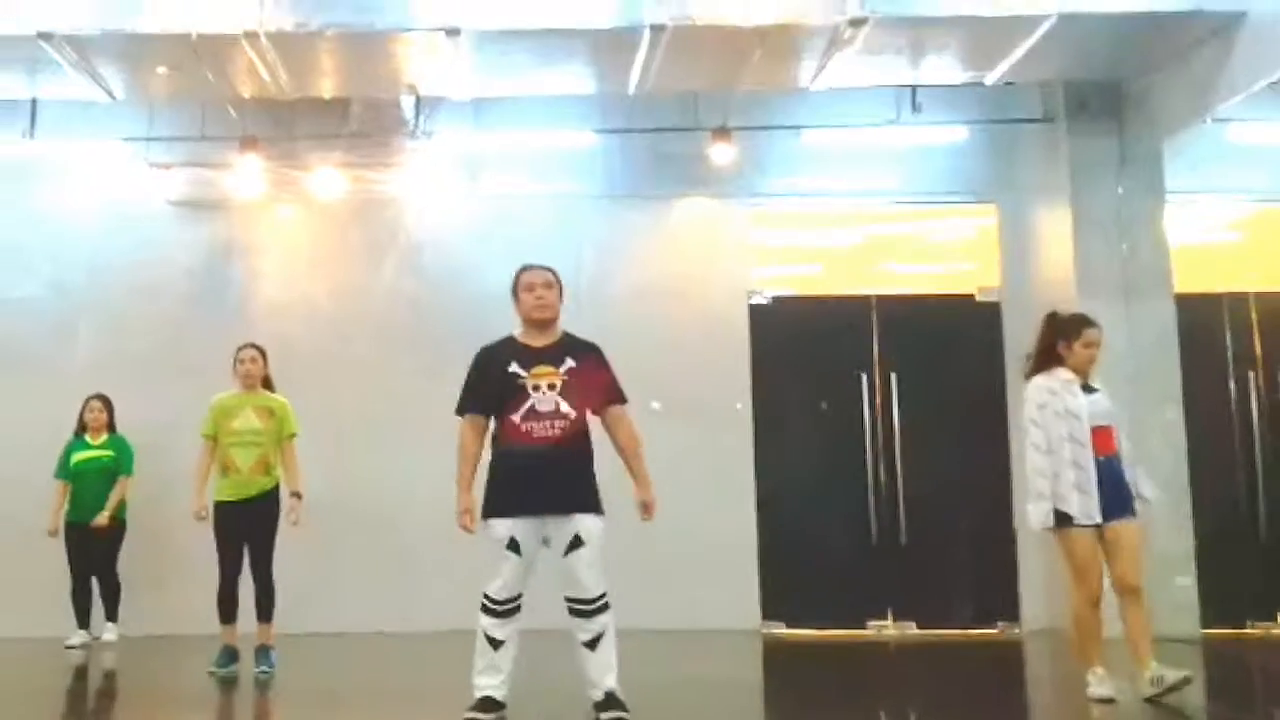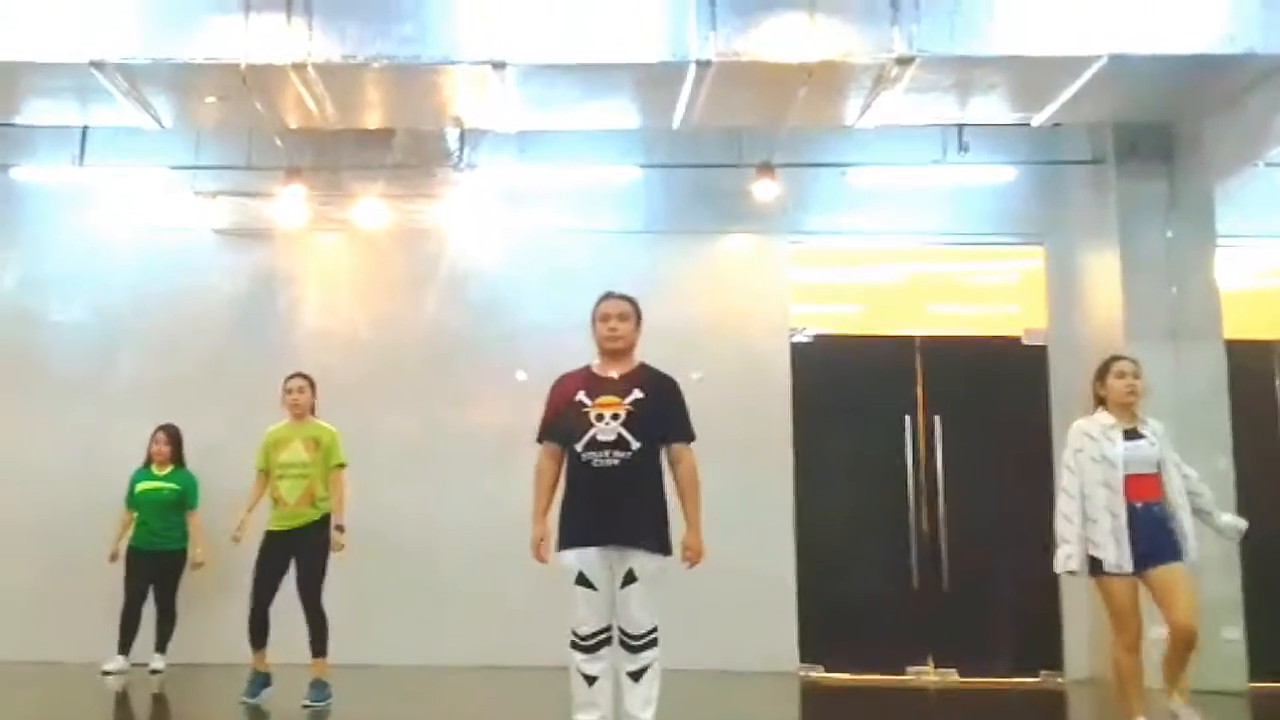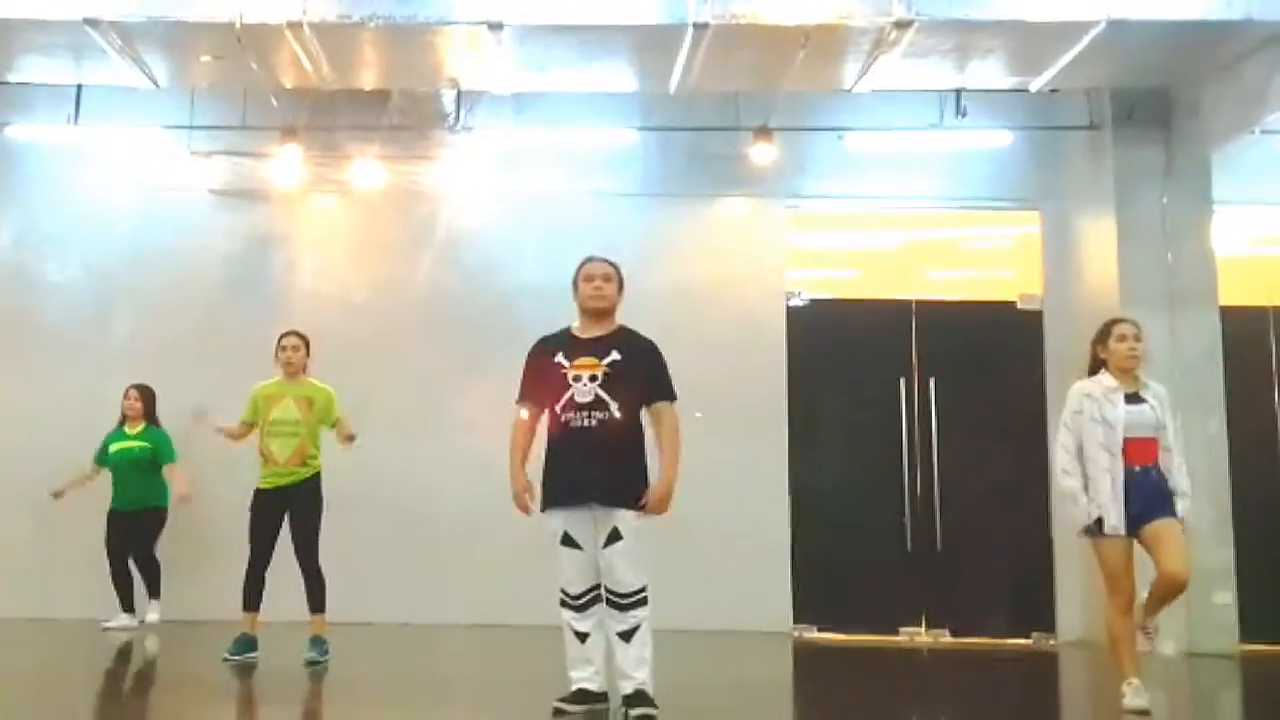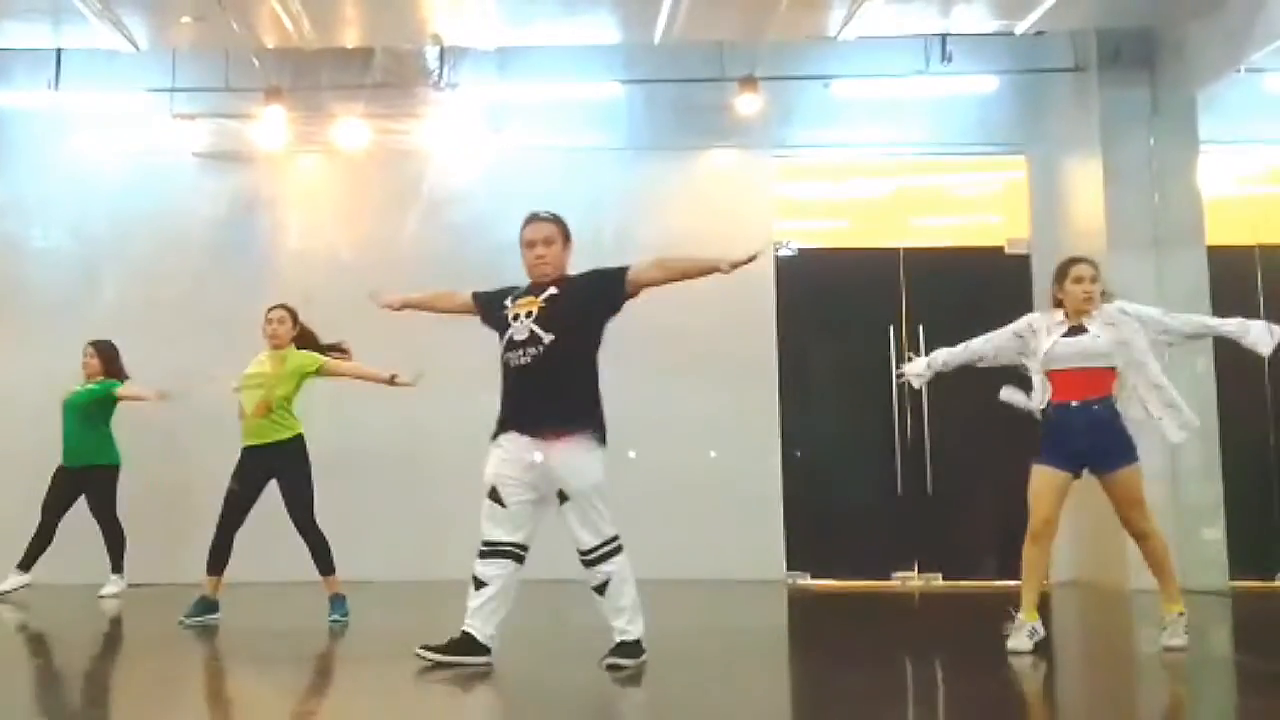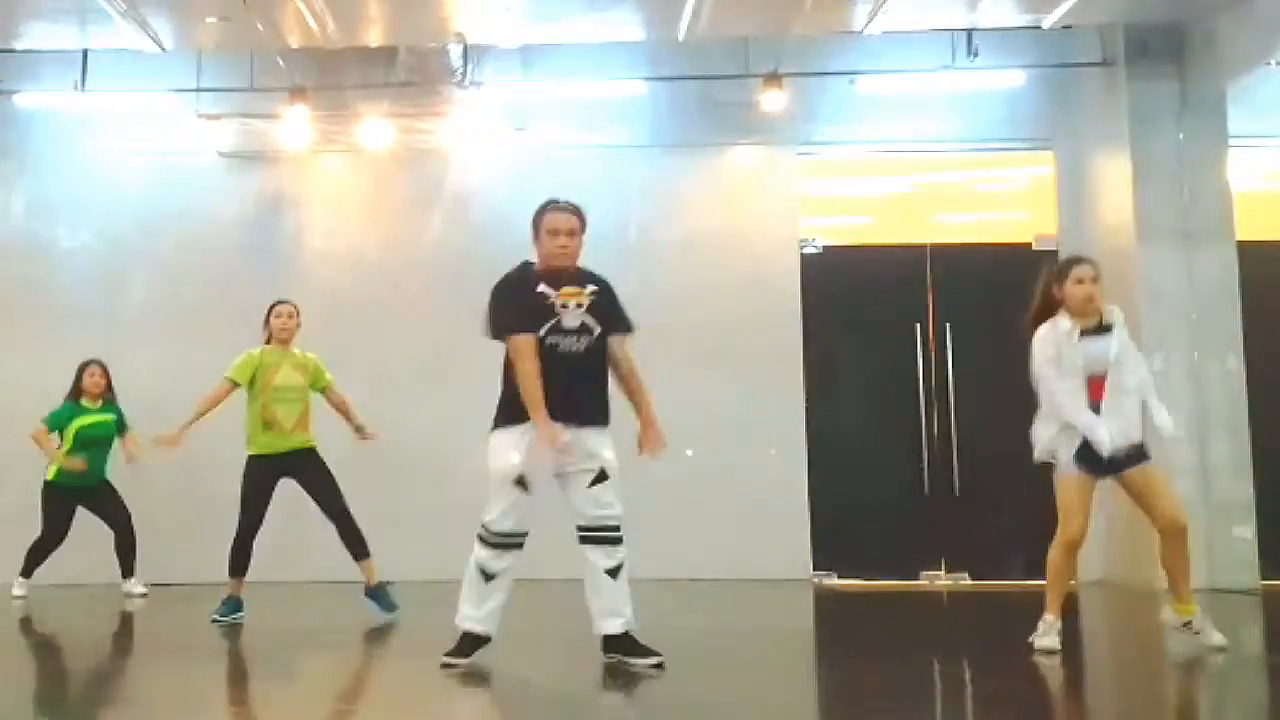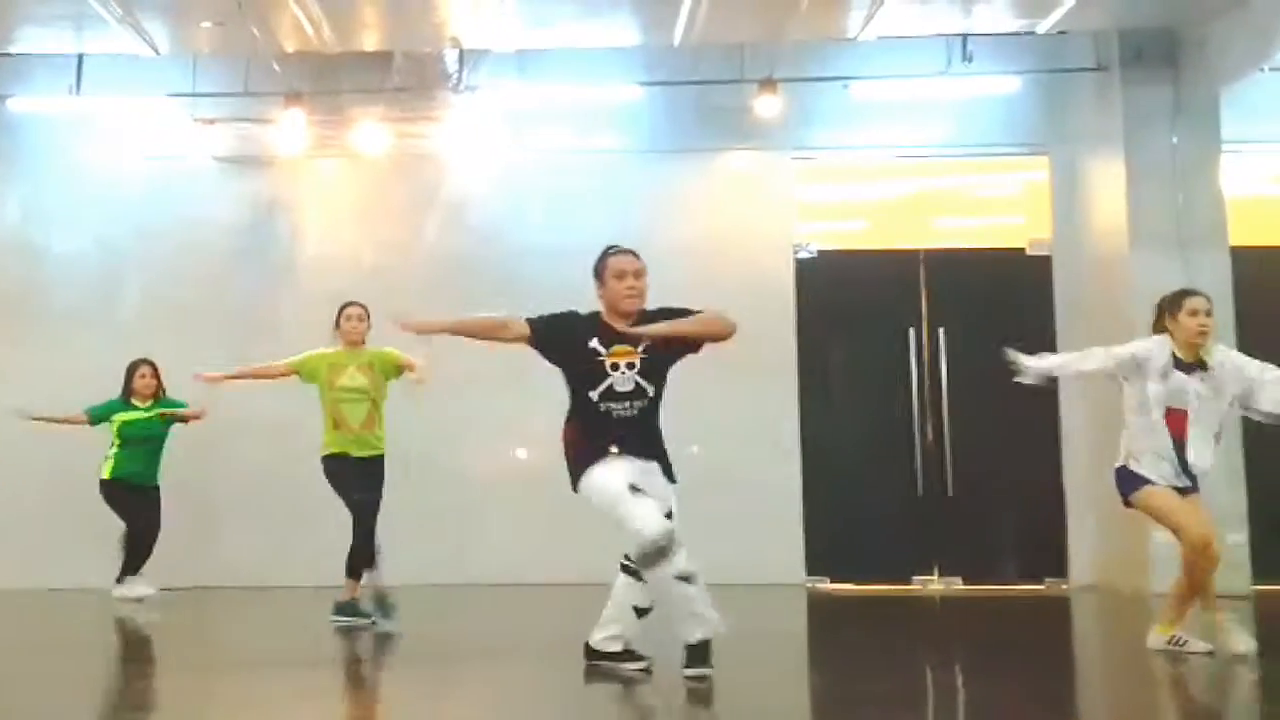
dt=0.7s
person 1, frame 1
left shoulder: (586, 355)
right shoulder: (493, 358)
left elbow: (617, 420)
right elbow: (472, 427)
left wrist: (642, 482)
right wrist: (465, 491)
left hip: (576, 497)
right hip: (511, 499)
left knee: (589, 595)
right knee: (502, 594)
person 1, frame 2
left shoulder: (660, 387)
right shoulder: (567, 387)
left elbow: (681, 459)
right elbow: (550, 456)
left wrist: (693, 527)
right wrist: (539, 520)
left hip: (641, 531)
right hip: (581, 531)
left knee: (637, 630)
right knee: (588, 632)
person 1, frame 3
left shoulder: (639, 349)
right shoulder: (548, 349)
left elbow: (663, 412)
right elbow: (528, 411)
left wrist: (667, 474)
right wrist: (519, 470)
left hip: (623, 489)
right hip: (565, 489)
left knee: (626, 589)
right knee: (576, 591)
person 1, frame 4
left shoulder: (590, 287)
right shoulder: (508, 299)
left elbow: (648, 273)
right elbow: (460, 301)
left wrist: (716, 265)
right wrist: (406, 301)
left hip: (573, 435)
right hip: (514, 436)
left knee: (595, 539)
right knee: (498, 539)
left ankle: (629, 637)
right ankle: (476, 638)
person 1, frame 5
left shoulder: (597, 288)
right shoulder: (516, 284)
left elbow: (619, 353)
right elbow: (522, 351)
left wrist: (647, 420)
right wrist: (542, 421)
left hip: (589, 426)
right hip: (526, 426)
left knee: (603, 527)
right knee: (502, 529)
left ankle: (615, 634)
right ankle: (474, 631)
person 1, frame 6
left shoulder: (663, 324)
right shoulder: (569, 327)
left elbow: (725, 327)
right elbow: (507, 327)
left wrist: (668, 331)
right wrist: (436, 327)
left hip: (651, 463)
right hip: (600, 461)
left knee: (644, 561)
right knee: (655, 536)
left ankle: (607, 644)
right ankle: (698, 636)
person 2, frame 1
left shoulder: (1097, 388)
right shoulder: (1042, 387)
right elbow: (1039, 447)
left wrist: (1140, 485)
right wrist: (1041, 502)
left hip: (1114, 483)
right hip: (1074, 491)
left knee: (1131, 583)
right knee: (1088, 588)
left ankle: (1150, 672)
right ankle: (1095, 672)
person 2, frame 2
left shoulder: (1154, 430)
right shoulder: (1084, 432)
left elbow: (1183, 478)
right elbow: (1071, 491)
left wrist: (1219, 518)
right wrist: (1069, 546)
left hip: (1158, 529)
right hip: (1112, 535)
left knee: (1185, 626)
right knee: (1128, 637)
person 2, frame 3
left shoulder: (1157, 393)
right shoulder: (1085, 393)
left elbow: (1172, 447)
right elbow: (1066, 452)
left wrist: (1182, 493)
right wrist: (1080, 503)
left hip: (1155, 491)
right hip: (1110, 498)
left knee: (1178, 573)
right knee: (1120, 597)
left ankle: (1147, 619)
right ankle: (1131, 682)
person 2, frame 4
left shoulder: (1120, 317)
right shoulder: (1036, 326)
left elbow: (1178, 323)
right elbow: (985, 345)
left wrist: (1248, 329)
right wrist: (929, 363)
left hip: (1106, 428)
right hip: (1058, 431)
left knee: (1140, 526)
right knee: (1039, 527)
left ankle: (1175, 612)
right ankle: (1027, 620)
person 2, frame 5
left shoulder: (1114, 322)
right shoulder: (1049, 336)
left elbow: (1134, 375)
right elbow: (1051, 393)
left wrist: (1159, 411)
right wrist: (1088, 426)
left hip: (1123, 436)
right hip: (1076, 440)
left knee: (1174, 522)
right knee: (1071, 534)
left ankle: (1185, 611)
right ankle: (1050, 621)
person 2, frame 6
left shoulder: (1222, 361)
right shoulder: (1149, 352)
right elbow: (1094, 359)
right wrist: (1036, 365)
left hip: (1183, 471)
right hip: (1141, 470)
left knee: (1206, 554)
right knee: (1201, 537)
left ankle: (1168, 629)
right ankle: (1219, 618)
person 3, frame 1
left shoulder: (278, 406)
right shoulder: (219, 405)
left elbow: (287, 454)
right elbow: (208, 453)
left wrist: (295, 493)
right wrist: (199, 494)
left hip: (264, 497)
right hip: (226, 499)
left knee: (261, 572)
right knee: (228, 572)
left ankle: (263, 647)
right ankle: (229, 647)
person 3, frame 2
left shoulder: (327, 435)
right shoulder: (272, 436)
left elbow: (336, 484)
right elbow: (261, 482)
left wrist: (338, 525)
right wrist: (244, 515)
left hip: (313, 527)
right hip: (277, 528)
left knee: (311, 601)
right knee: (259, 600)
left ankle: (320, 682)
right ankle: (260, 672)
person 3, frame 3
left shoulder: (320, 394)
right shoulder: (262, 393)
left elbow: (341, 426)
right elbow: (242, 432)
left wrist: (345, 435)
right wrist: (221, 428)
left hip: (305, 484)
right hip: (267, 486)
left knee: (307, 559)
right knee: (257, 561)
left ankle: (318, 639)
right ankle: (247, 638)
person 3, frame 4
left shoulder: (300, 358)
right shoulder: (260, 360)
left elbow: (342, 367)
left wrist: (390, 378)
right wrist: (239, 385)
left hip: (286, 446)
right hip: (253, 451)
left knee: (305, 524)
right knee: (227, 523)
left ankle: (336, 596)
right ankle: (208, 600)
person 3, frame 5
left shoulder: (310, 362)
right shoulder: (254, 360)
left elbow: (334, 396)
right elbow: (219, 394)
left wrist: (358, 425)
right wrist: (184, 428)
left hip: (303, 452)
right hip: (263, 456)
left knee: (340, 513)
right knee: (248, 528)
left ankle: (374, 584)
right ankle: (233, 599)
person 3, frame 6
left shoulder: (383, 358)
right shoulder: (322, 360)
left elbow: (413, 365)
right elbow: (274, 369)
left wrist: (415, 370)
right wrist: (223, 376)
left hip: (372, 456)
right hip: (338, 455)
left knee: (365, 524)
right knee: (363, 517)
left ankle: (348, 602)
right ankle: (377, 590)
person 4, frame 1
left shoulder: (119, 445)
right shoulder: (73, 446)
left elbow: (122, 482)
right elbow: (63, 484)
left wrist: (106, 513)
right wrist: (55, 517)
left hip: (108, 521)
right hip: (77, 522)
left knee: (105, 571)
right knee: (79, 575)
left ankle: (111, 623)
right ankle: (83, 630)
person 4, frame 2
left shoulder: (185, 478)
right shoulder: (139, 476)
left elbow: (192, 516)
right elbow: (129, 512)
left wrist: (197, 549)
right wrist: (116, 543)
left hip: (171, 550)
right hip: (139, 548)
left knee: (165, 602)
right knee: (132, 600)
left ankle: (159, 655)
right ankle: (122, 657)
person 4, frame 3
left shoulder: (156, 435)
right shoulder: (114, 436)
left elbow: (172, 465)
right elbow: (96, 467)
left wrist: (181, 487)
right wrist: (67, 486)
left hip: (151, 506)
right hip: (120, 508)
left knee: (143, 555)
right knee: (116, 560)
left ankle: (154, 602)
right ankle: (128, 614)
person 4, frame 4
left shoulder: (108, 386)
right shoulder: (85, 389)
left elbow: (128, 392)
left wrist: (150, 395)
left hip: (100, 463)
right hip: (73, 462)
left knee: (106, 517)
right knee: (49, 516)
left ankle: (117, 577)
right ankle: (21, 573)
person 4, frame 5
left shoulder: (113, 410)
right shoulder: (68, 410)
left elbow: (126, 434)
right elbow: (37, 433)
left wrist: (131, 449)
right wrist: (60, 460)
left hip: (96, 483)
right hip: (62, 484)
left knee: (124, 524)
right knee: (52, 536)
left ankle: (129, 581)
right ankle: (22, 579)
person 4, frame 6
left shoulder: (165, 407)
right shoulder: (116, 406)
left elbow: (199, 413)
right elbow: (81, 417)
left wrist: (182, 414)
right wrist: (43, 417)
left hip: (147, 484)
right hip: (115, 480)
left knee: (147, 531)
right knee: (139, 524)
left ankle: (122, 585)
right ankle: (131, 579)
